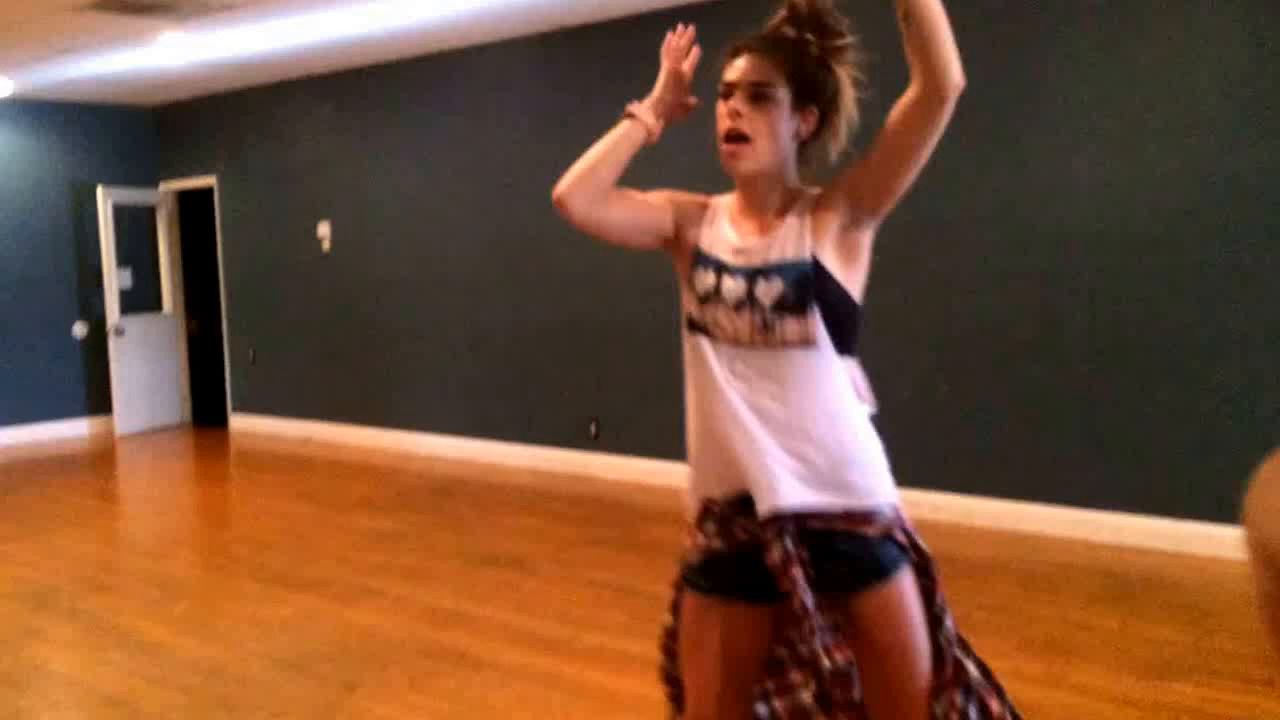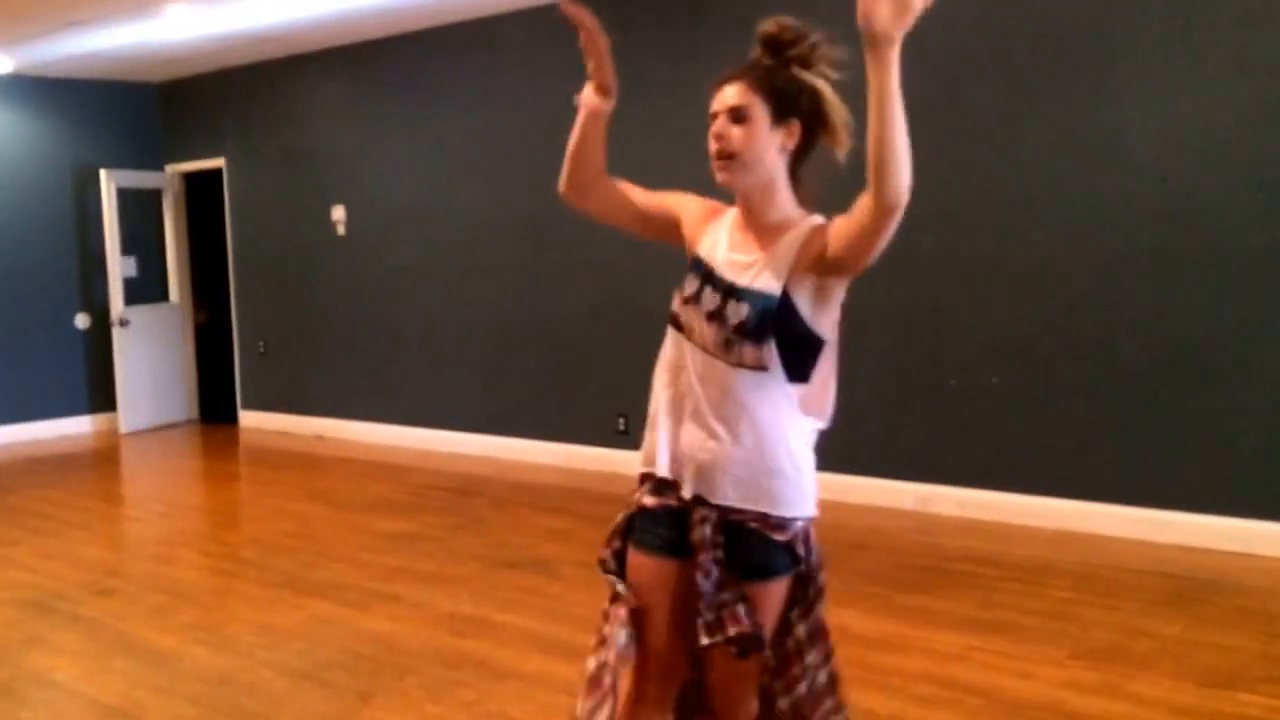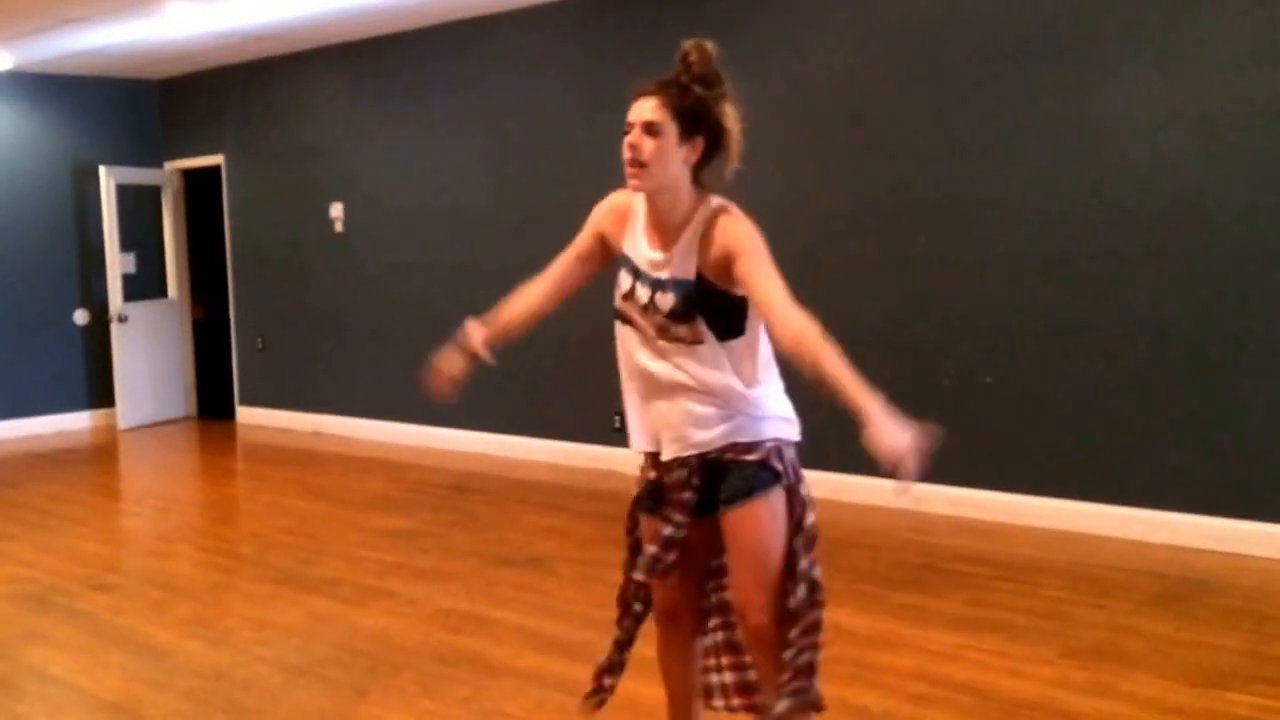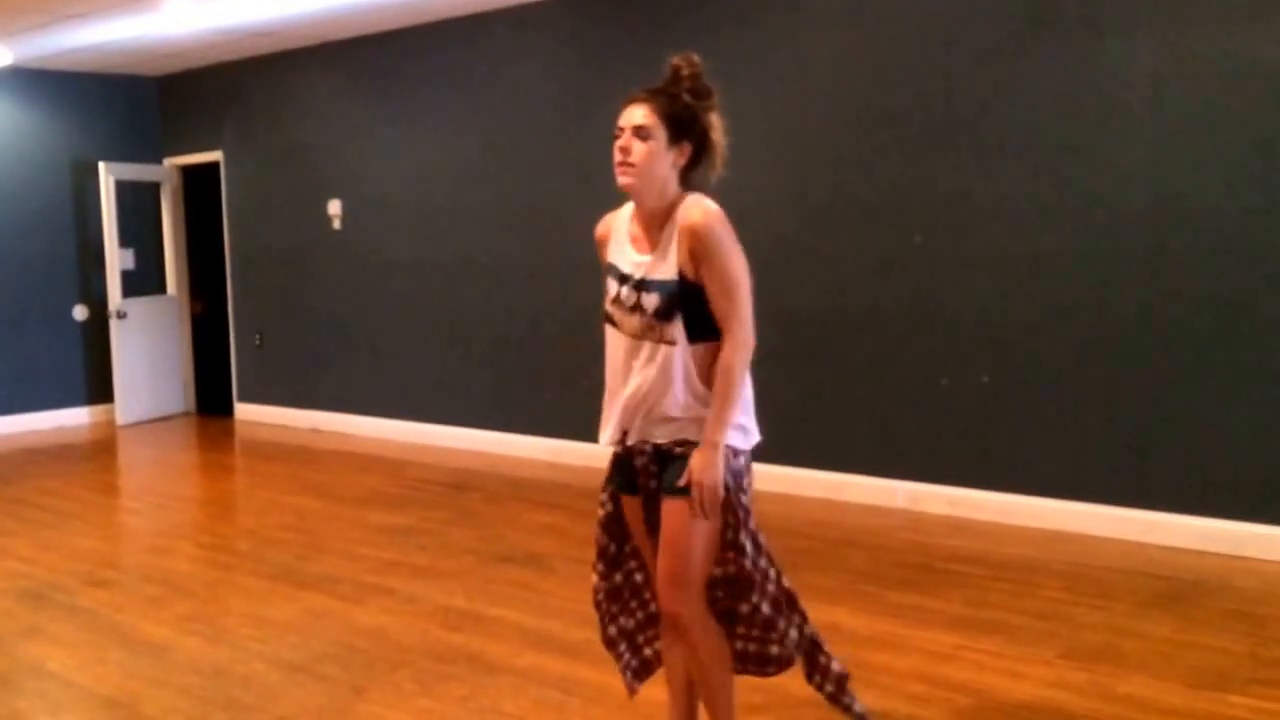
dt=0.5s
person 1, frame 1
left shoulder: (843, 217)
right shoulder: (687, 221)
left elbow: (940, 87)
right elbow: (575, 201)
right wrist: (655, 109)
left hip: (846, 500)
right hip: (734, 508)
person 1, frame 2
left shoulder: (823, 248)
right shoulder: (697, 222)
left elbow: (888, 202)
right elbow: (581, 189)
right wrist: (600, 89)
left hip: (765, 501)
right hip: (671, 486)
right knee: (653, 662)
person 1, frame 3
left shoulder: (725, 229)
right shoulder: (617, 215)
left elbow: (788, 321)
right elbow: (554, 287)
left wrist: (871, 410)
right wrist: (473, 341)
left hip: (748, 445)
right hip: (666, 450)
left knee: (758, 616)
right knee: (672, 610)
person 1, frame 4
left shoulder: (701, 222)
right shoulder: (608, 231)
left elbow: (739, 336)
left wrist: (713, 445)
left hip: (699, 441)
right hip: (633, 440)
left knee: (684, 603)
right knee: (659, 603)
